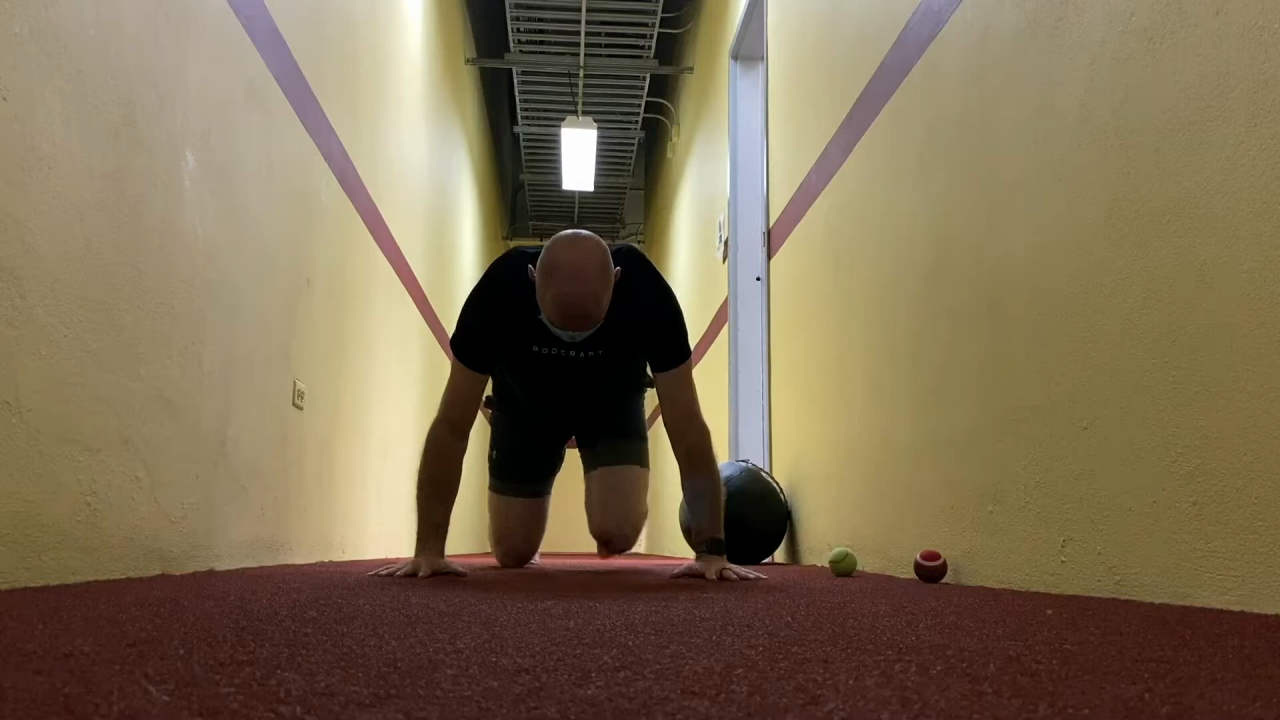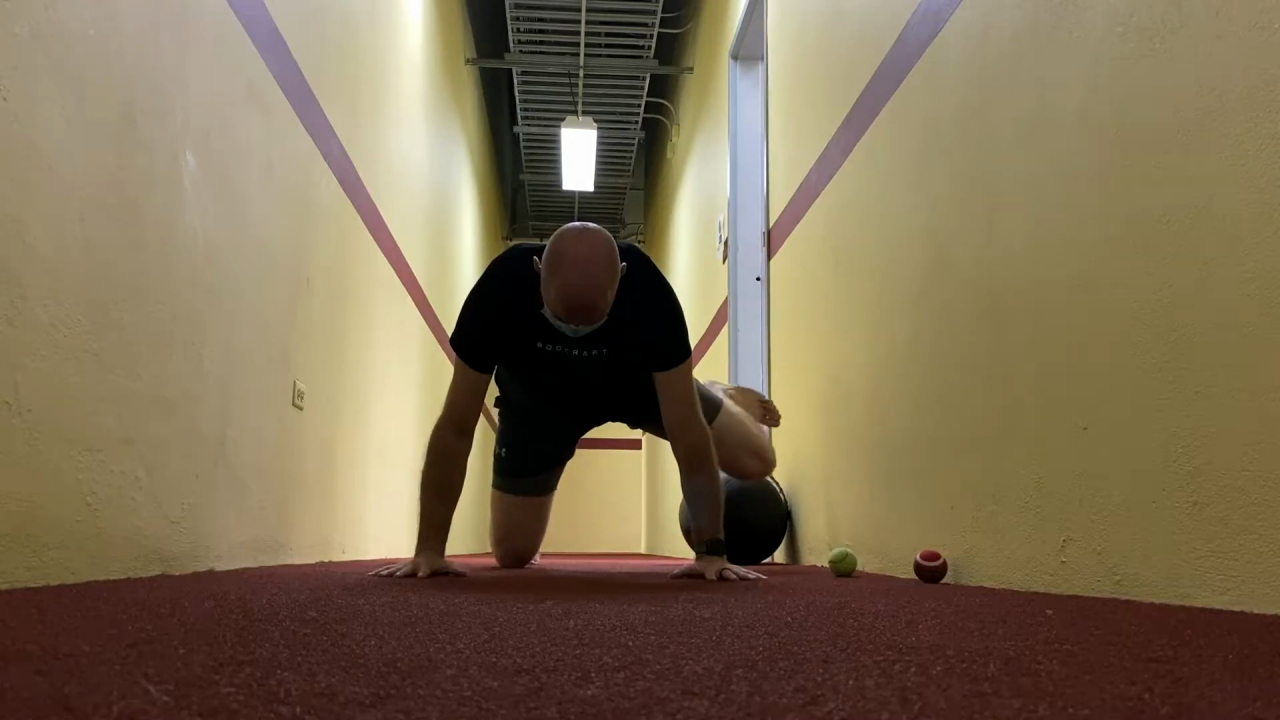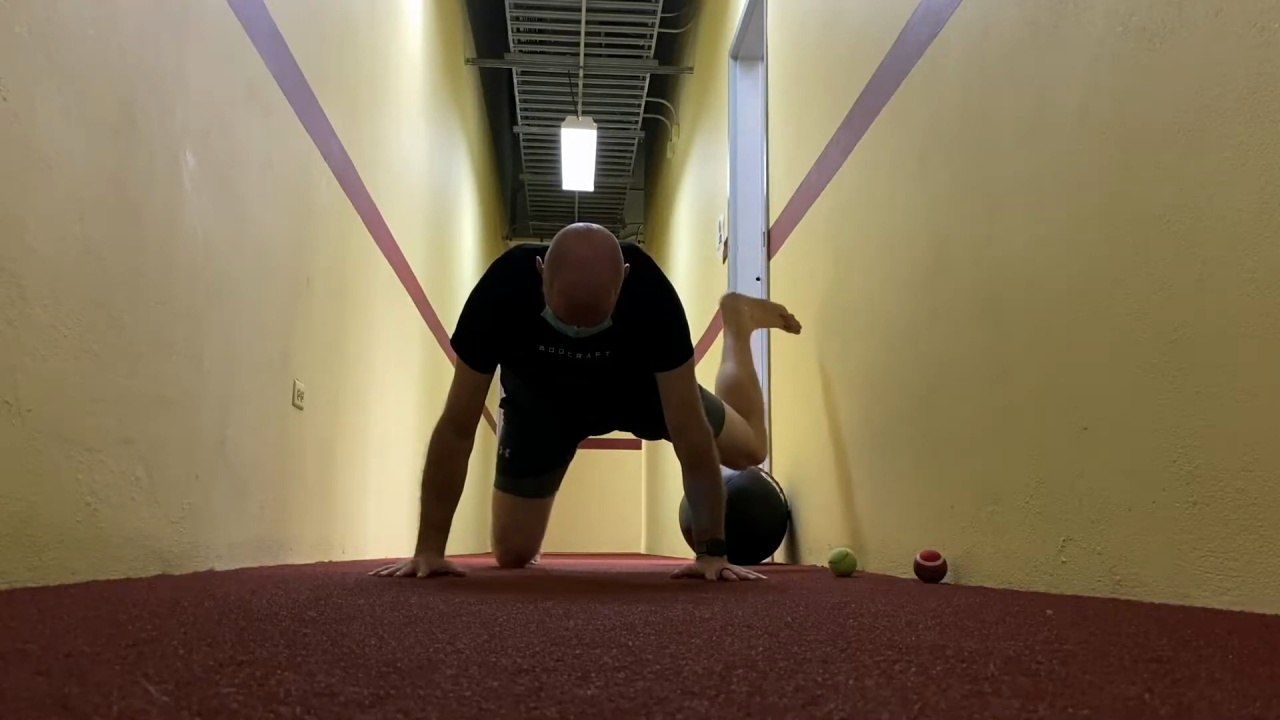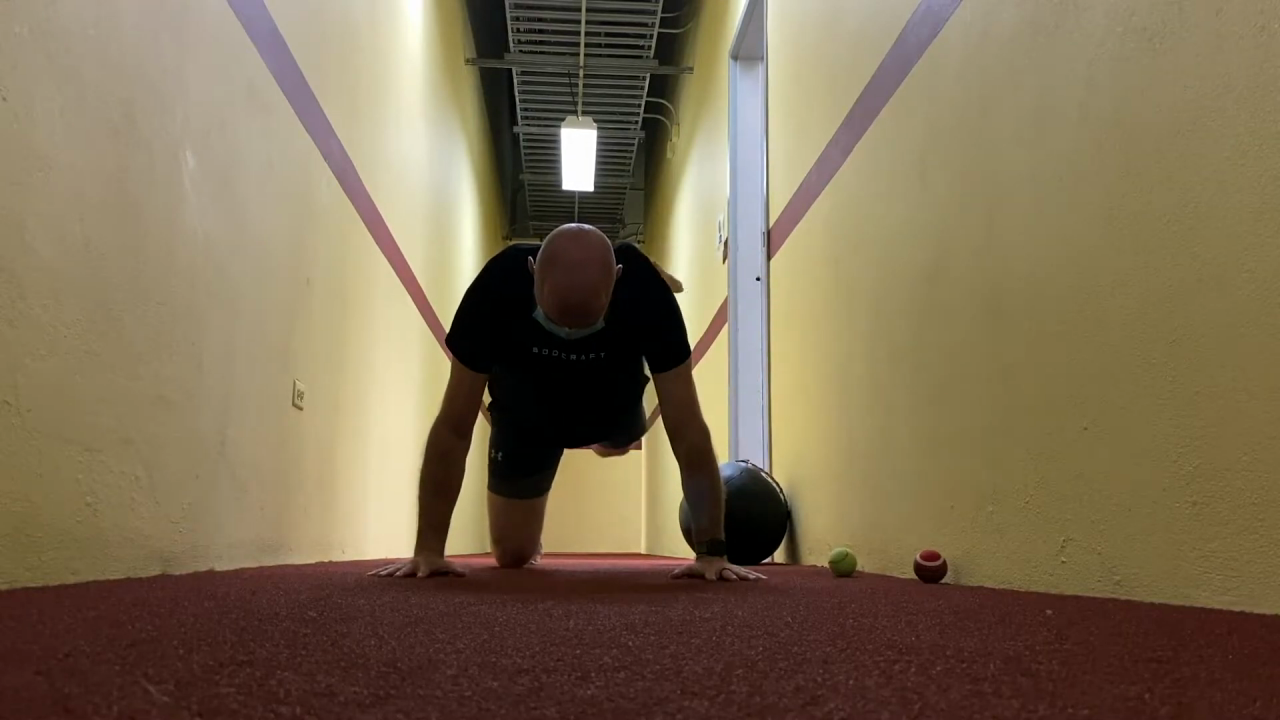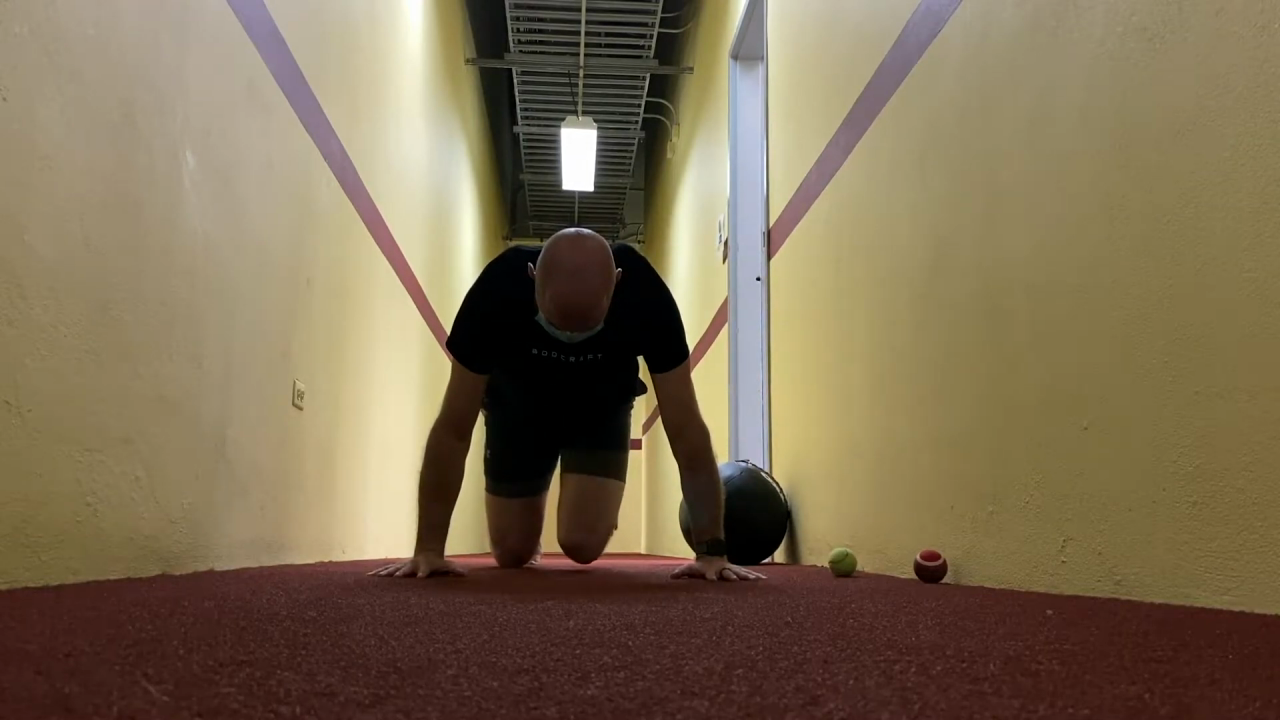
dt=0.7s
person 1, frame 1
left shoulder: (646, 290)
right shoulder: (501, 287)
left elbow: (686, 426)
right elbow: (452, 426)
left wrist: (710, 550)
right wrist: (429, 549)
left hip: (613, 397)
right hip: (526, 400)
left knee: (616, 533)
right knee: (513, 553)
left ankle: (610, 484)
person 1, frame 2
left shoulder: (648, 290)
right shoulder: (501, 287)
left elbow: (687, 429)
right elbow: (456, 427)
left wrist: (710, 550)
right wrist: (429, 549)
left hip: (632, 381)
right hip: (537, 399)
left knee: (756, 461)
right knee: (512, 553)
left ankle: (721, 396)
person 1, frame 3
left shoulder: (650, 290)
right shoulder: (503, 288)
left elbow: (690, 430)
right elbow: (457, 428)
left wrist: (711, 551)
right wrist: (430, 549)
left hip: (635, 387)
right hip: (541, 403)
left knee: (749, 449)
right knee: (512, 554)
left ankle: (737, 318)
person 1, frame 4
left shoulder: (645, 290)
right shoulder: (497, 287)
left elbow: (686, 428)
right elbow: (454, 427)
left wrist: (711, 550)
right wrist: (428, 549)
left hip: (611, 401)
right hip: (526, 408)
right knee: (513, 555)
person 1, frame 5
left shoulder: (645, 292)
right shoulder: (498, 288)
left elbow: (685, 427)
right elbow: (454, 428)
left wrist: (711, 550)
right wrist: (429, 549)
left hip: (602, 406)
right hip: (519, 406)
left knee: (582, 546)
right knee: (512, 554)
right ankle: (531, 503)
